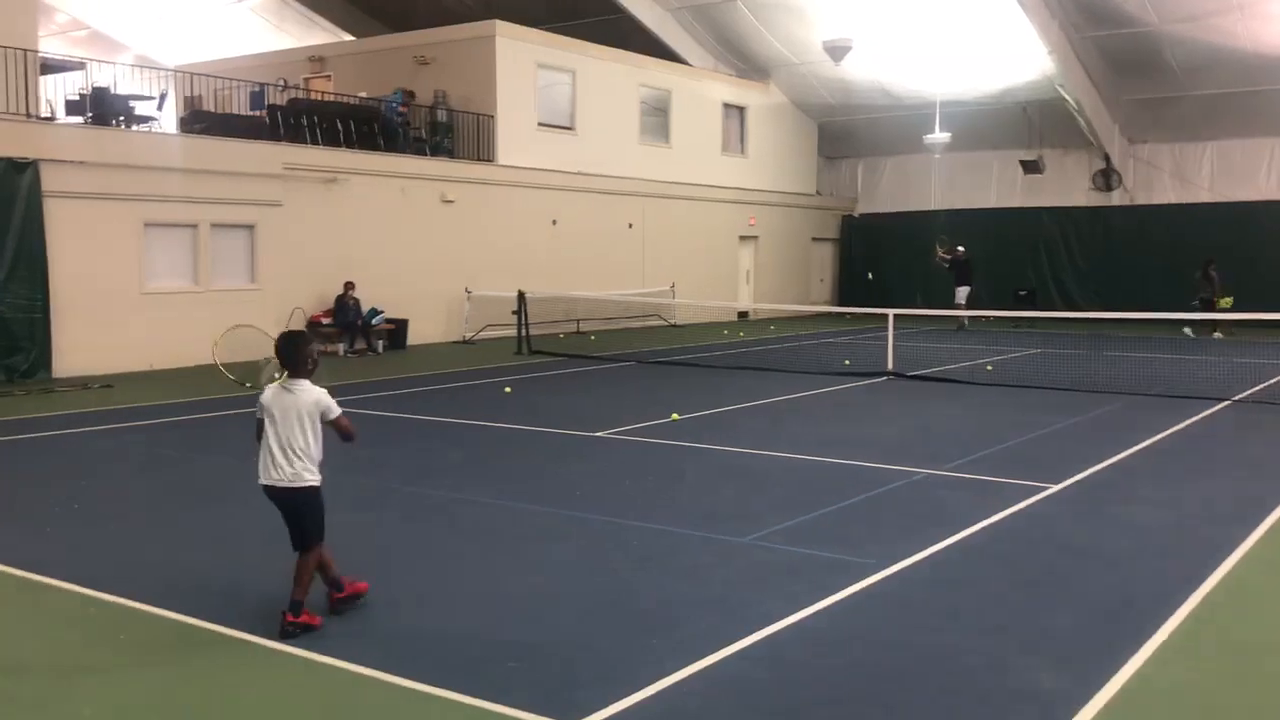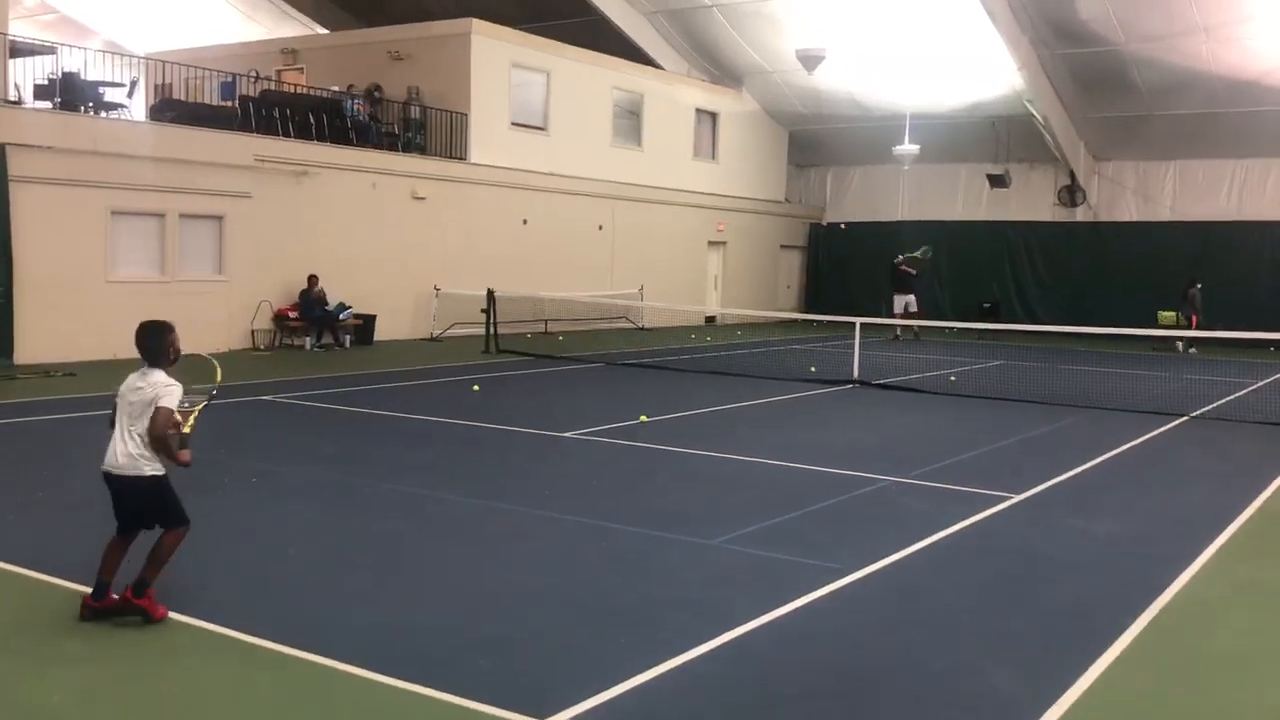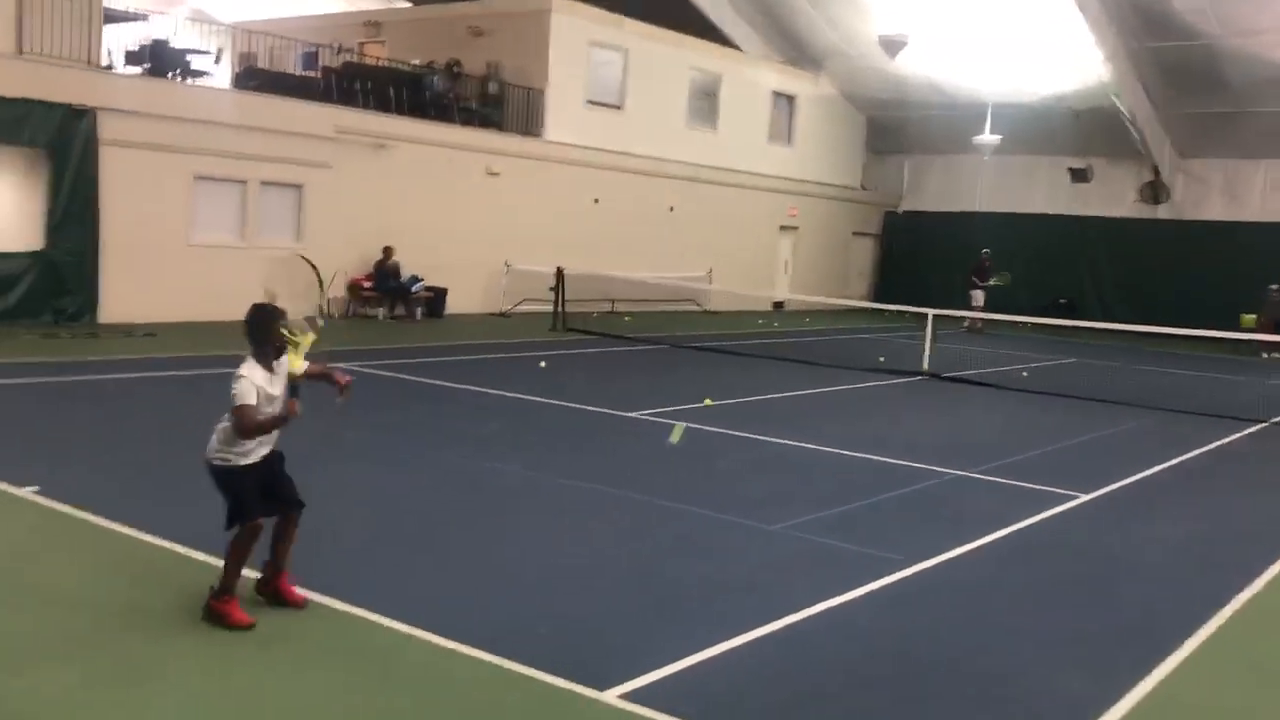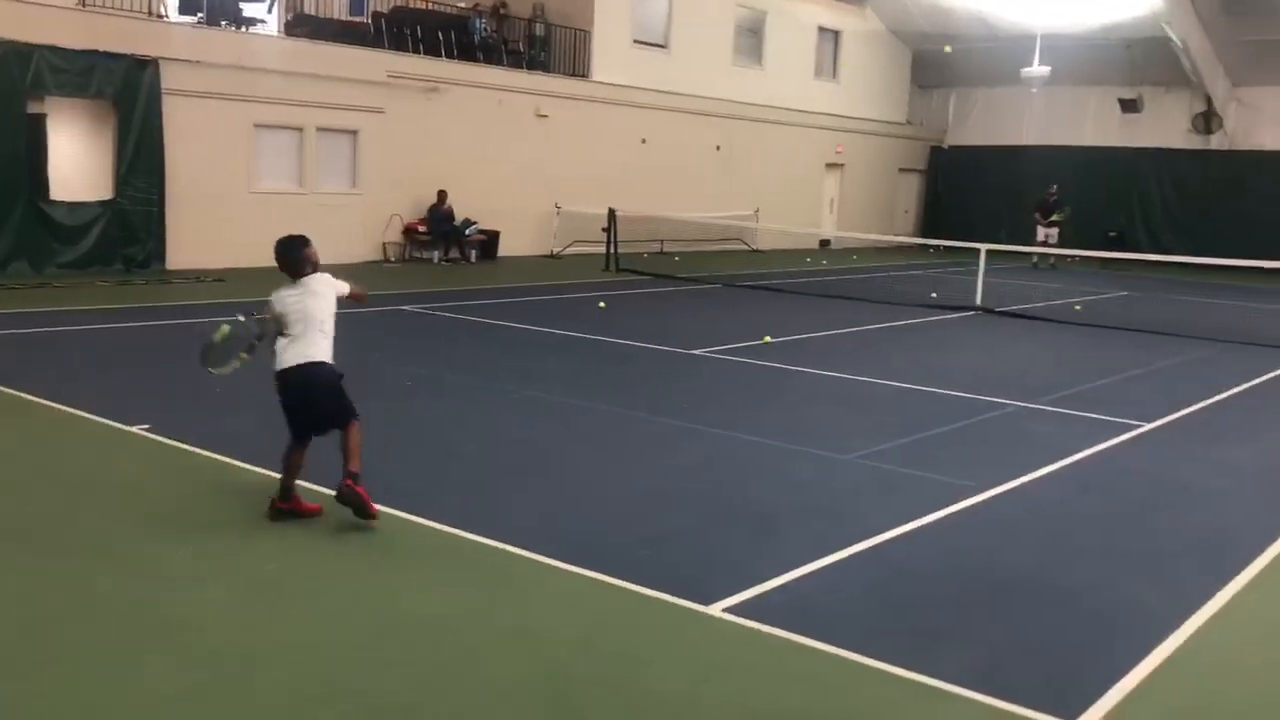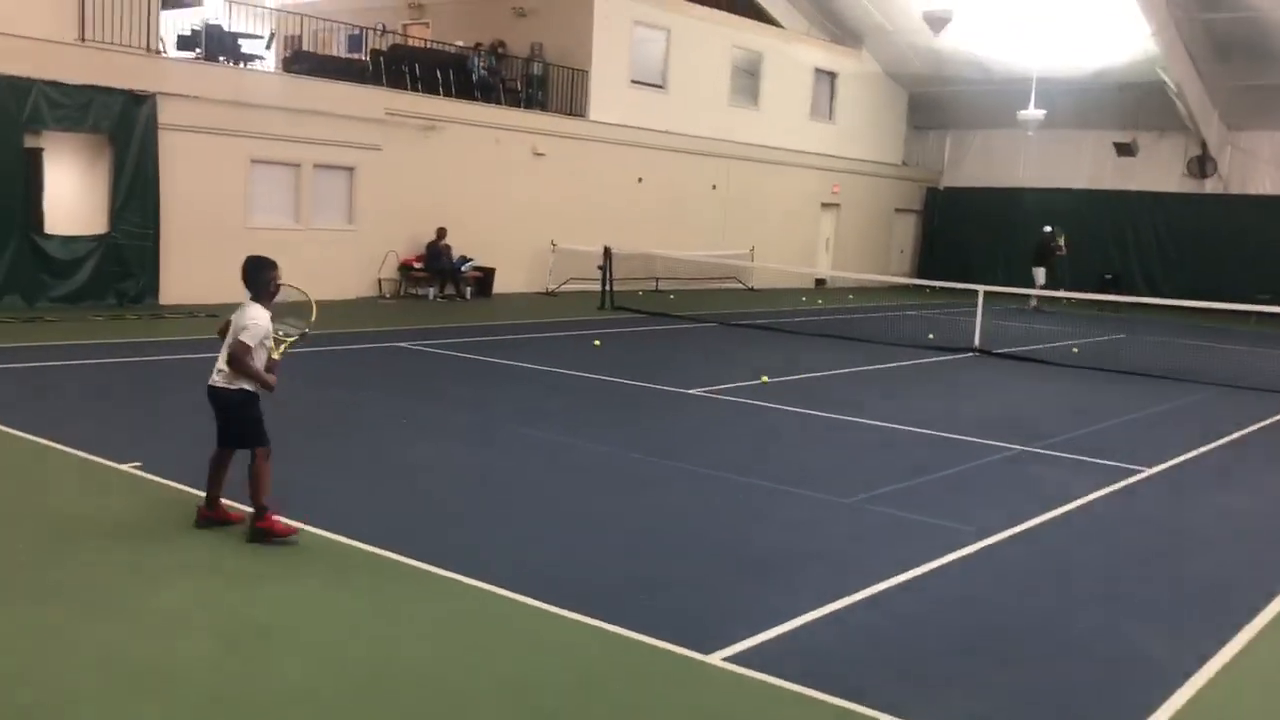
dt=1s
person 1, frame 1
left shoulder: (268, 395)
right shoulder: (317, 397)
left elbow: (260, 435)
right elbow: (348, 434)
right wrist: (328, 410)
left hip: (272, 481)
right hip: (300, 483)
left knee: (311, 537)
right knee: (310, 545)
left ankle: (338, 589)
right ankle: (295, 615)
person 1, frame 2
left shoulder: (131, 381)
right shoulder: (169, 387)
right elbow: (158, 433)
right wrist: (178, 456)
left hip: (114, 468)
right hip: (143, 472)
left knee: (127, 530)
right knee: (177, 525)
left ankle: (99, 598)
right ankle: (139, 593)
person 1, frame 3
left shoulder: (282, 363)
right shoulder: (247, 378)
left elbow: (319, 371)
right elbow: (245, 427)
left wrist: (336, 377)
right wrist: (280, 417)
left hip: (262, 454)
right hip: (231, 461)
left knee: (291, 507)
right knee: (251, 523)
left ankle: (273, 579)
right ankle: (221, 599)
person 1, frame 4
left shoulder: (276, 300)
right shoulder: (325, 283)
right elbow: (360, 295)
right wrist: (347, 290)
left hip: (285, 373)
right hip: (317, 368)
left knee: (301, 435)
right knee: (351, 422)
left ankle: (285, 499)
right ankle: (352, 483)
person 1, frame 5
left shoulder: (245, 310)
right shoulder: (259, 320)
left elbow: (224, 331)
right elbow: (235, 358)
right wrist: (263, 378)
left hip: (221, 388)
right hip: (235, 391)
left knee: (226, 448)
right knee: (261, 450)
left ankle: (211, 508)
right ankle: (262, 519)
